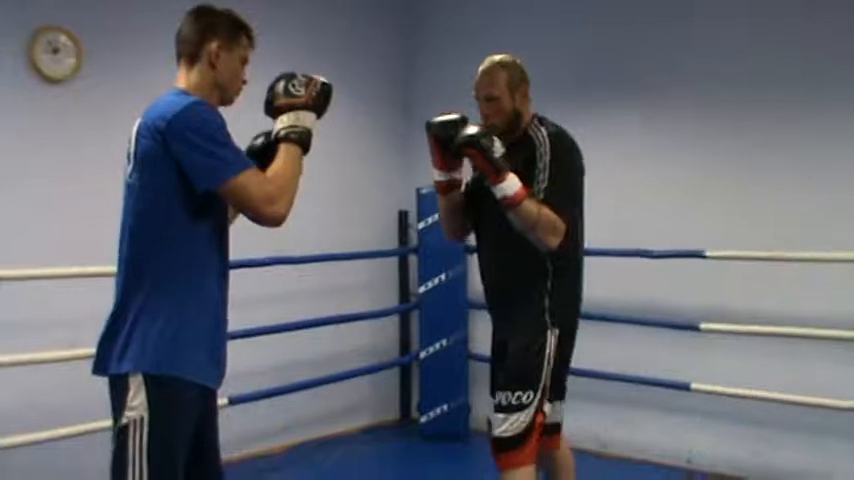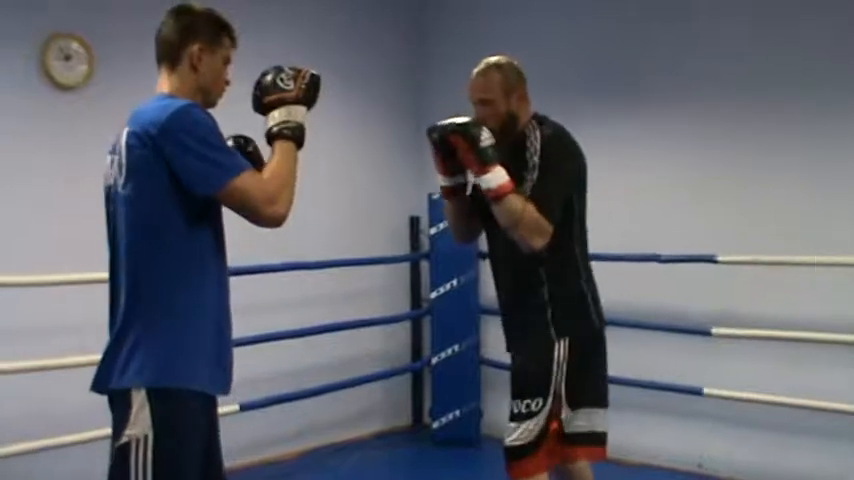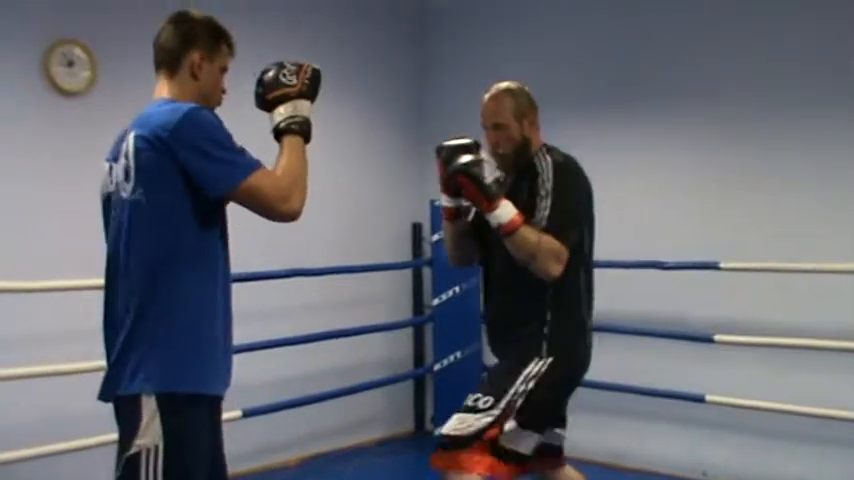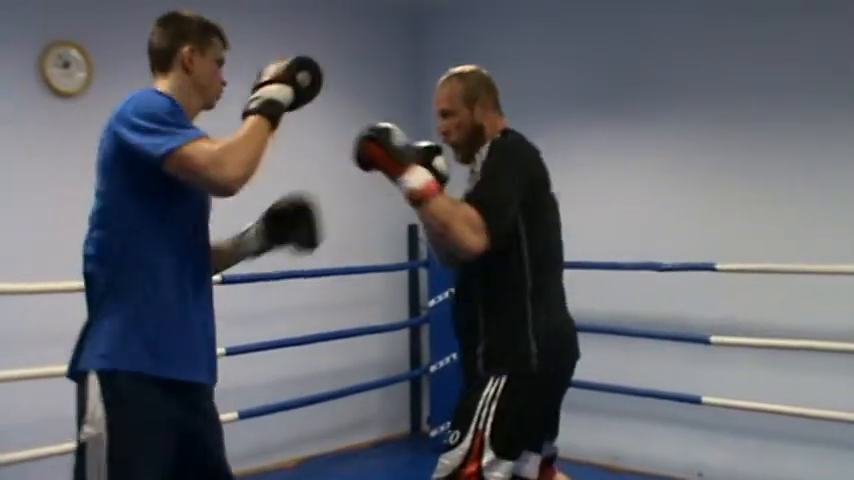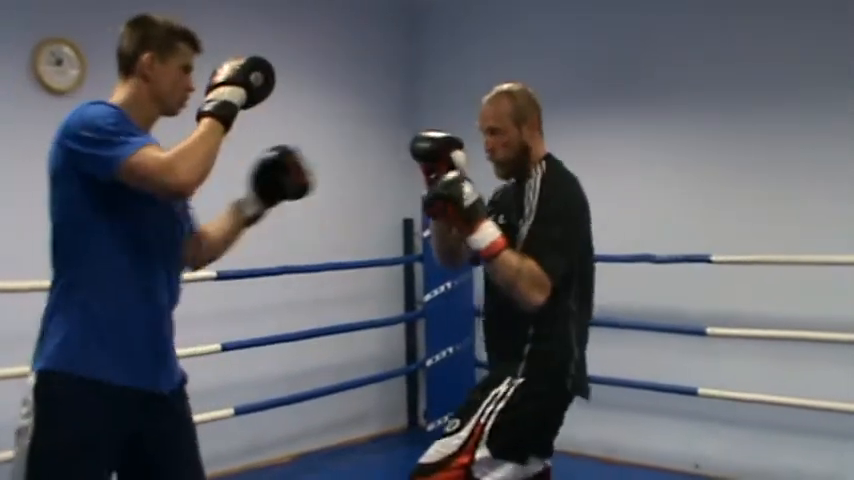
dt=0.4s
person 1, frame 1
left shoulder: (168, 117)
right shoulder: (188, 115)
right elbow: (269, 206)
left wrist: (254, 168)
right wrist: (295, 129)
left hip: (183, 351)
right hip: (156, 354)
person 1, frame 2
left shoulder: (141, 126)
right shoulder: (179, 120)
right elbow: (270, 205)
left wrist: (232, 171)
right wrist: (287, 125)
left hip: (179, 363)
right hip: (158, 368)
person 1, frame 3
left shoulder: (132, 139)
right shoulder: (186, 123)
right elbow: (284, 201)
left wrist: (223, 185)
right wrist: (293, 119)
left hip: (172, 367)
right hip: (164, 373)
person 1, frame 4
left shoulder: (169, 131)
right shoulder: (146, 111)
right elbow: (225, 172)
left wrist: (260, 237)
right wrist: (268, 103)
left hip: (178, 365)
right hip: (127, 364)
person 1, frame 5
left shoulder: (153, 153)
right shoulder: (89, 125)
left elbow: (194, 253)
right elbow: (179, 177)
left wrist: (257, 202)
right wrist: (223, 104)
left hip: (155, 375)
right hip: (79, 370)
person 2, frame 1
left shoulder: (554, 146)
right shoulder: (493, 145)
left elbow: (551, 234)
right elbow: (456, 229)
left wrist: (501, 175)
right wrist: (446, 169)
left hip: (544, 313)
right hip: (508, 312)
left knee: (515, 439)
right knee: (543, 428)
person 2, frame 2
left shoulder: (551, 145)
right shoulder: (505, 148)
left elbow: (533, 235)
right elbow: (465, 231)
left wrist: (485, 166)
right wrist: (451, 172)
left hip: (559, 321)
right hip: (535, 321)
right knee: (564, 441)
person 2, frame 3
left shoulder: (560, 173)
right shoulder: (506, 180)
left elbow: (551, 262)
right elbow: (461, 256)
left wrist: (493, 203)
right wrist: (454, 196)
left hip: (549, 346)
right hip: (524, 346)
person 2, frame 4
left shoulder: (504, 157)
right shoulder: (510, 161)
left elbow: (468, 240)
right elbow: (452, 251)
left wrist: (407, 172)
right wrist: (424, 185)
left hip: (519, 357)
right hip: (532, 348)
person 2, frame 5
left shoulder: (551, 188)
right shoulder: (514, 191)
left elbow: (534, 290)
right elbow: (451, 255)
left wrist: (476, 222)
right wrist: (441, 191)
left hip: (536, 369)
right hip: (533, 367)
